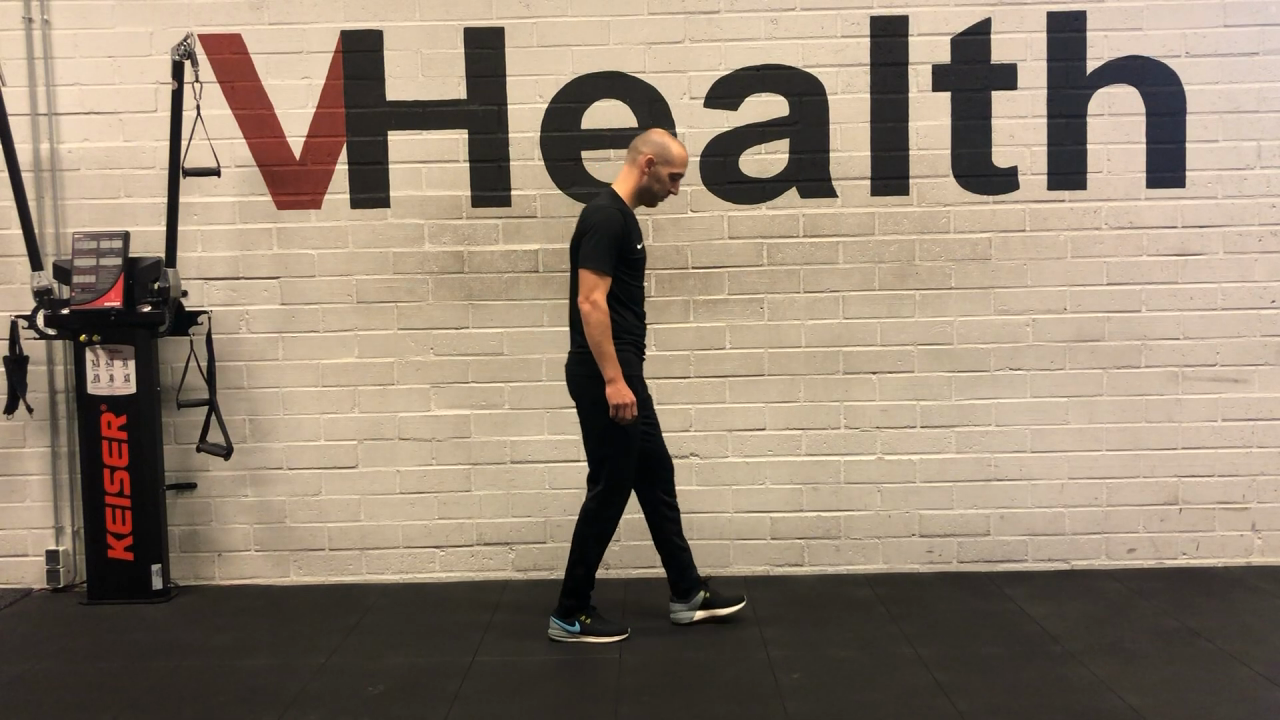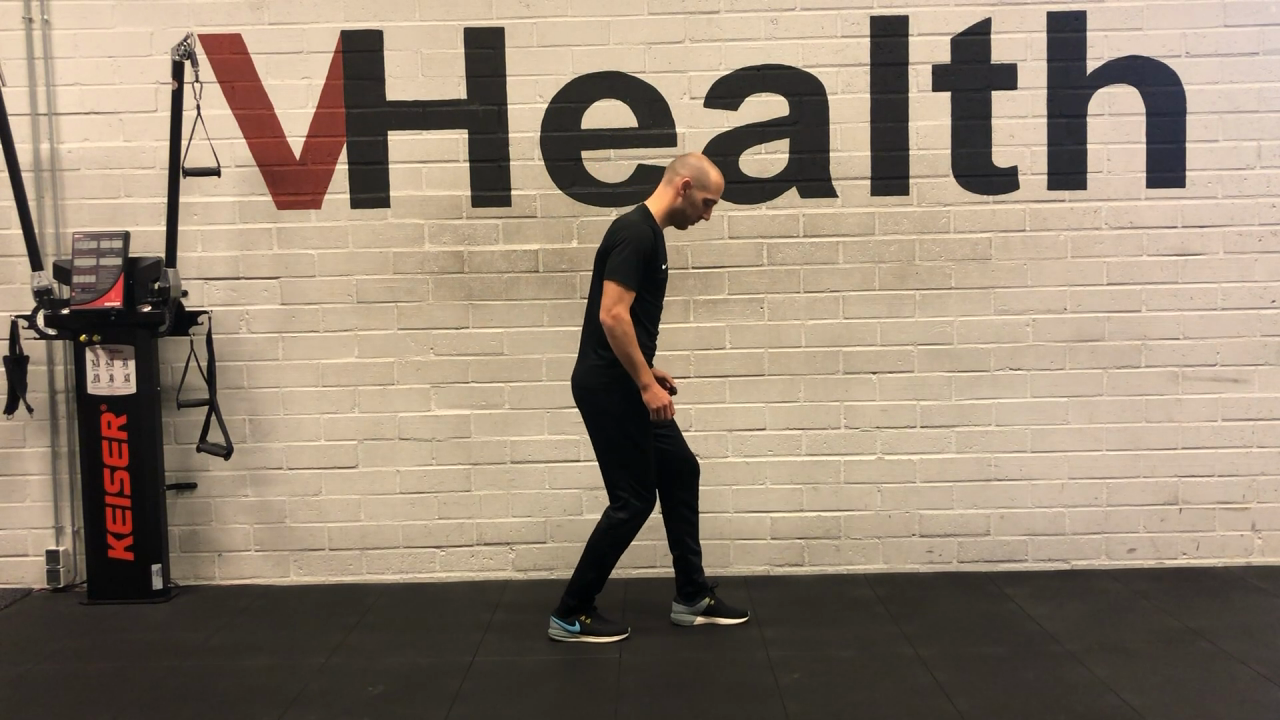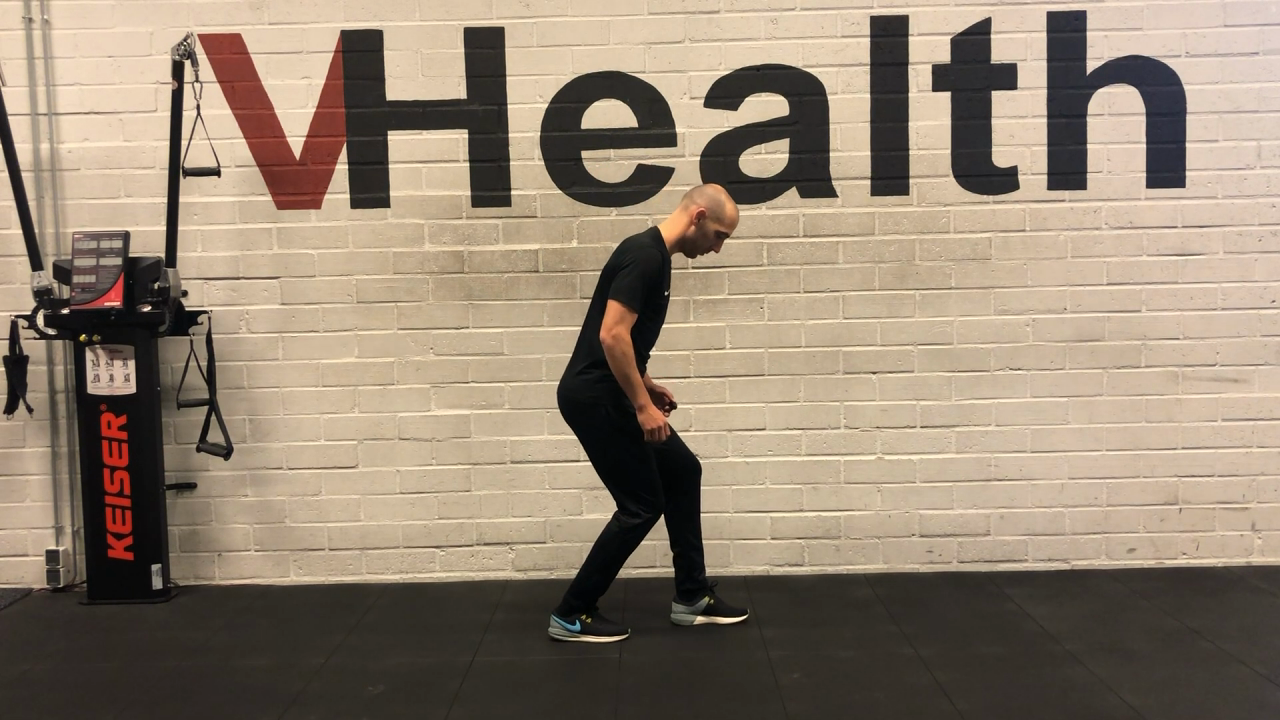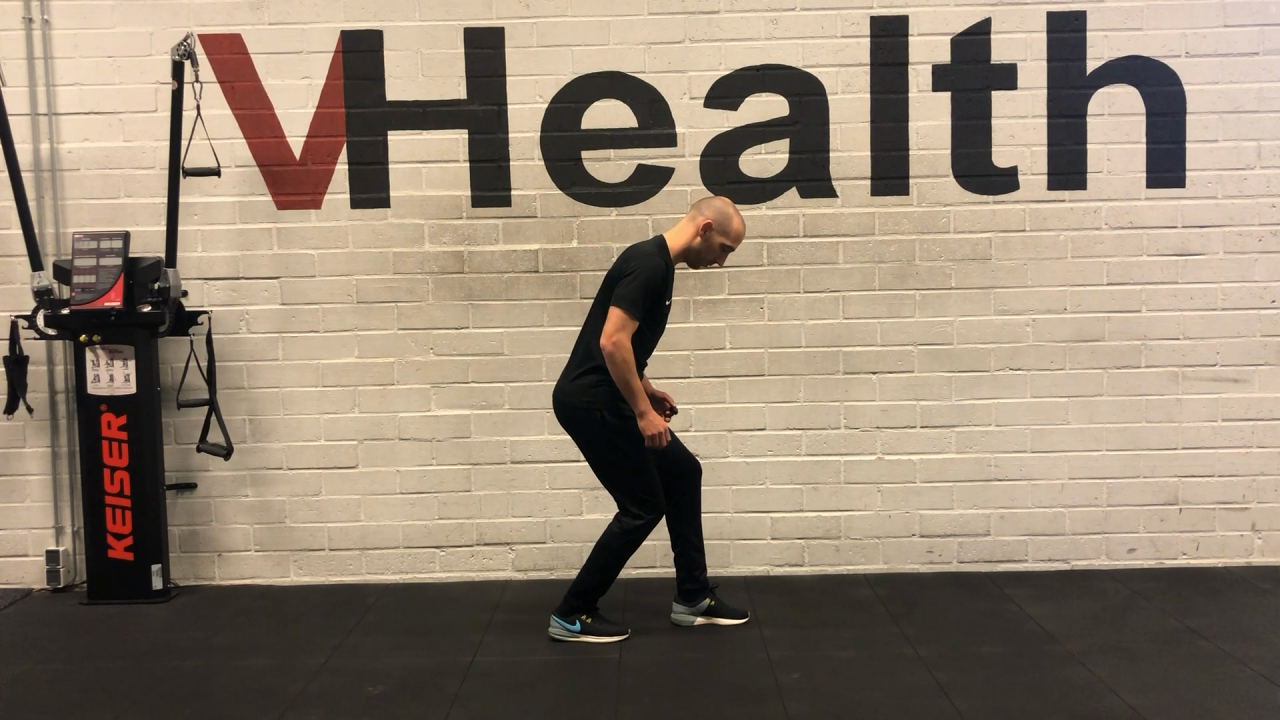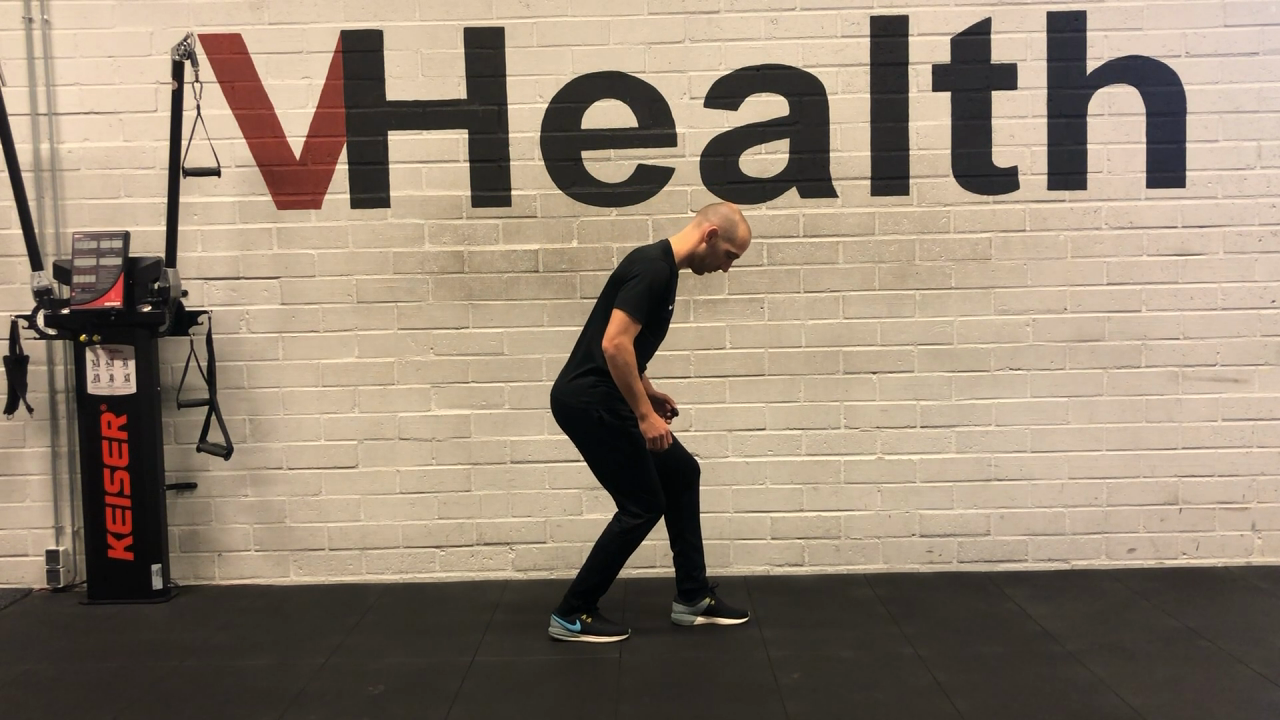
dt=1s
person 1, frame 1
left shoulder: (622, 218)
right shoulder: (605, 217)
right elbow: (590, 302)
right wrist: (612, 380)
left hip: (622, 372)
right hip: (602, 376)
left knee: (655, 478)
right knee: (609, 488)
left ankle: (688, 593)
right ankle: (570, 614)
person 1, frame 2
left shoulder: (647, 233)
right shoulder: (636, 233)
right elbow: (612, 315)
left wrist: (648, 373)
right wrist: (647, 384)
left hip: (621, 383)
right hip: (609, 386)
left knee: (681, 473)
right knee: (633, 499)
left ankle: (692, 597)
right ankle: (571, 614)
person 1, frame 3
left shoulder: (654, 255)
right shoulder: (644, 255)
right elbow: (612, 335)
left wrist: (646, 386)
right wrist: (642, 406)
left hip: (611, 394)
right hip: (595, 398)
left knee: (682, 473)
right knee: (642, 505)
left ankle: (692, 597)
right ankle: (572, 615)
person 1, frame 4
left shoulder: (656, 262)
right shoulder: (648, 264)
right elbow: (612, 342)
left wrist: (645, 390)
right wrist: (642, 411)
left hip: (606, 397)
right hip: (591, 401)
left knee: (682, 473)
right knee: (643, 506)
left ankle: (693, 598)
right ankle: (572, 614)
person 1, frame 5
left shoulder: (661, 267)
right shoulder: (653, 268)
right elbow: (614, 344)
left wrist: (647, 392)
right wrist: (644, 414)
left hip: (603, 397)
right hip: (588, 401)
left knee: (681, 474)
right knee: (642, 506)
left ankle: (693, 598)
right ankle: (572, 614)
